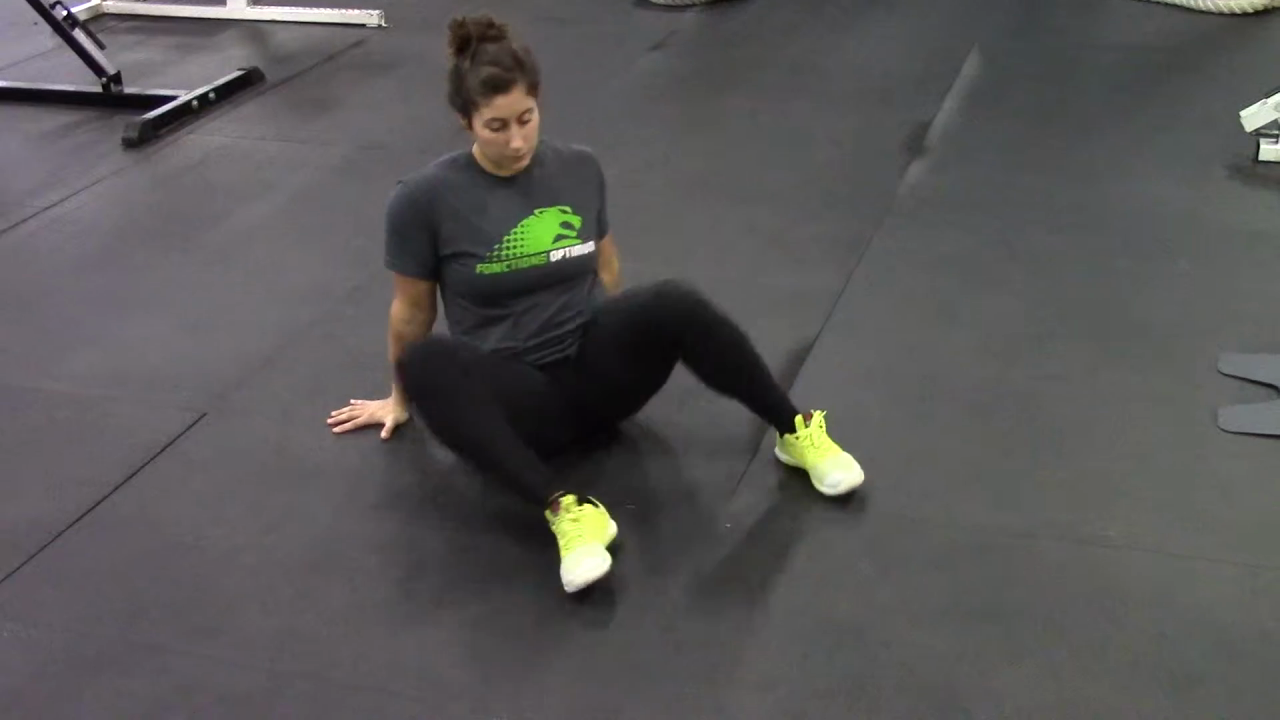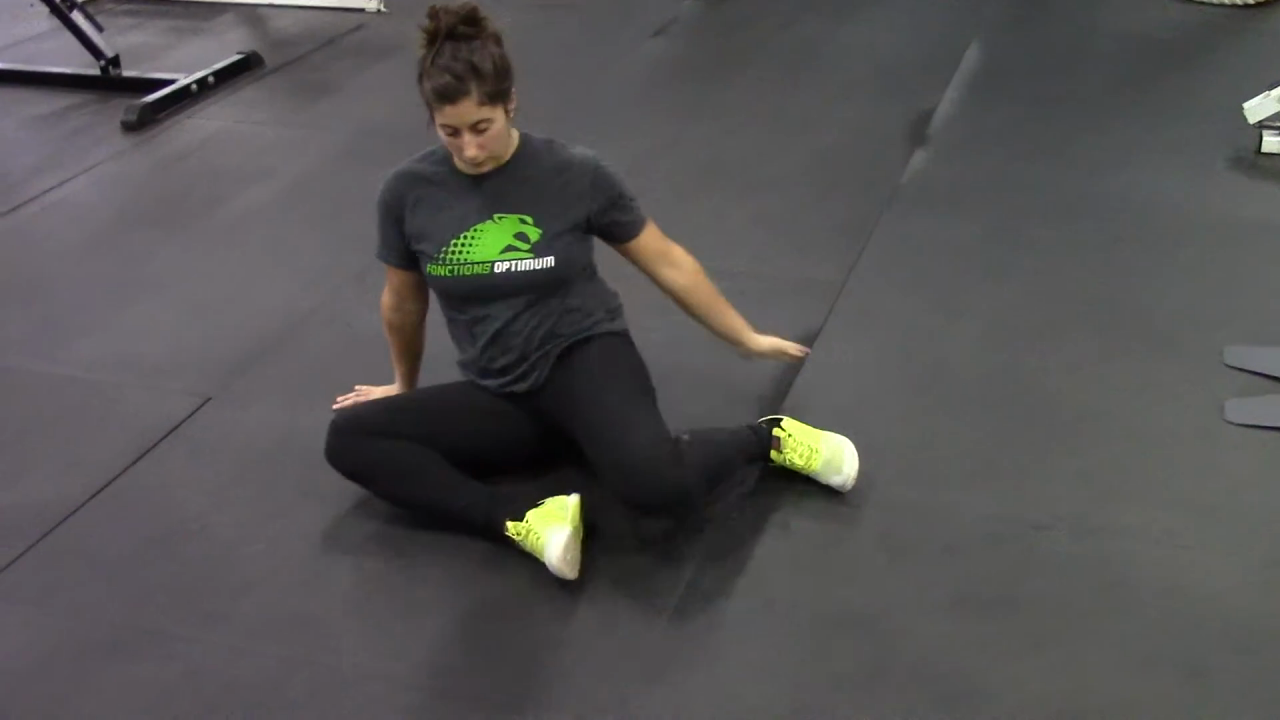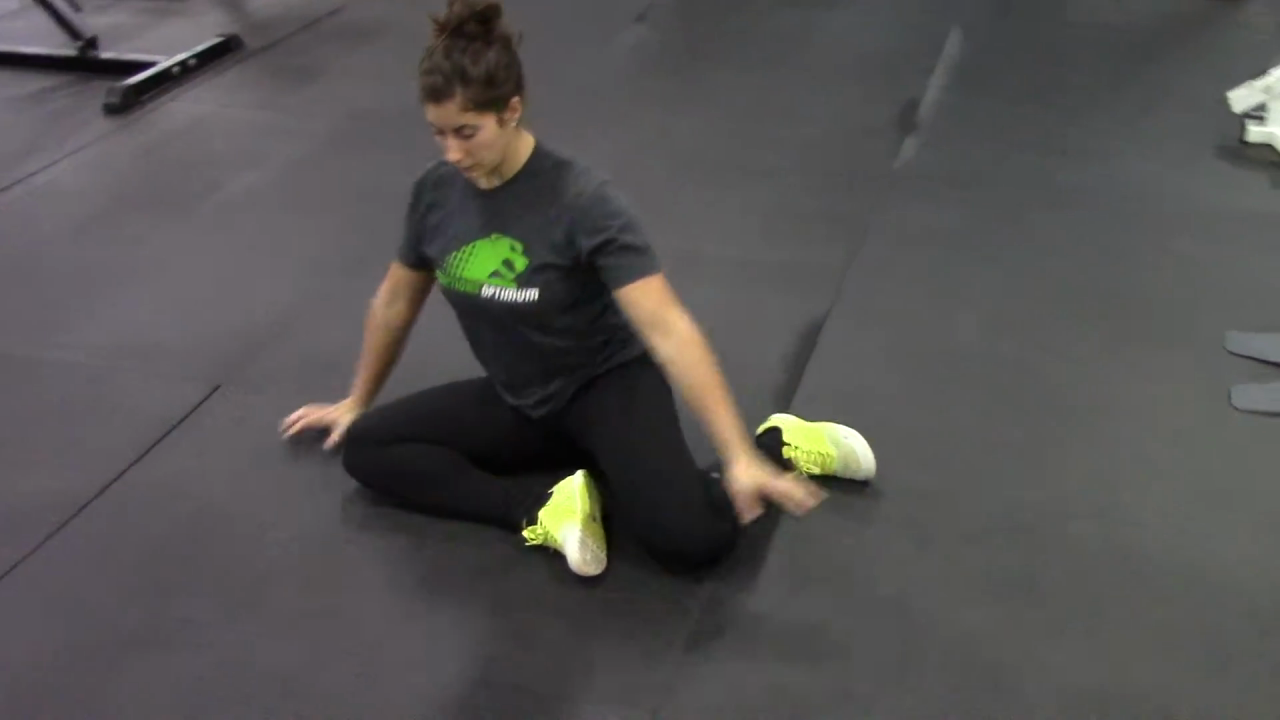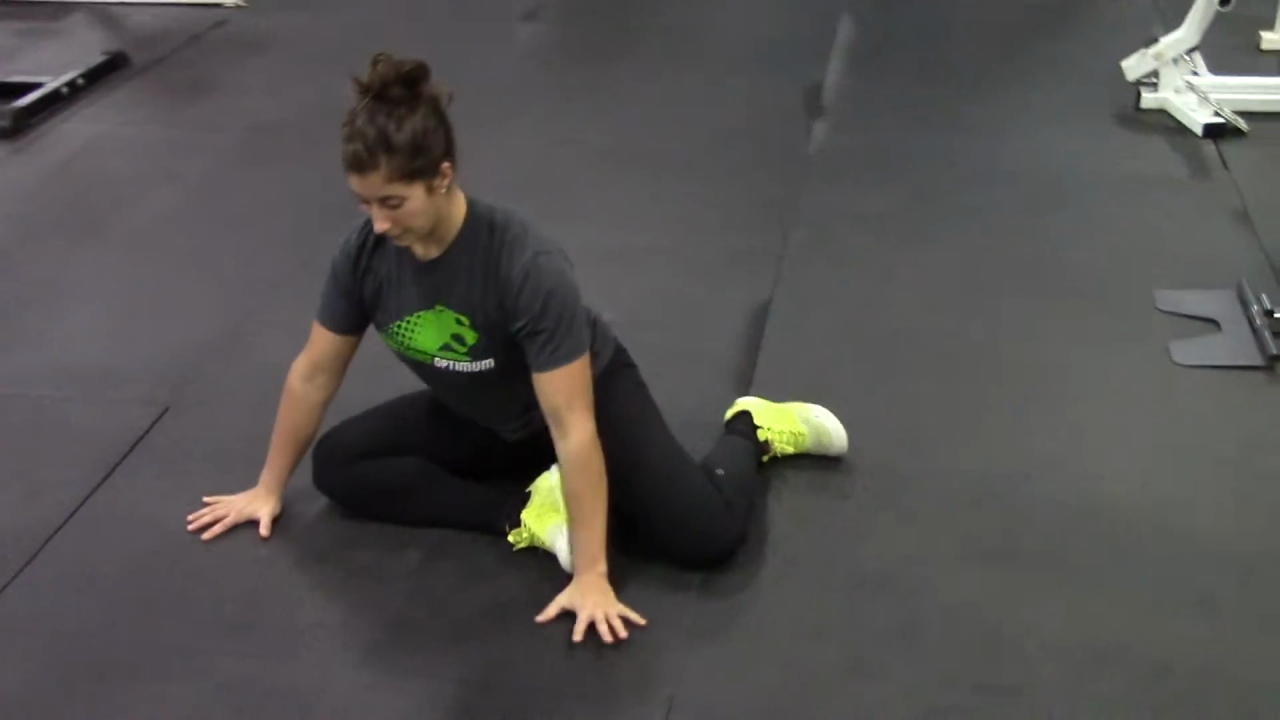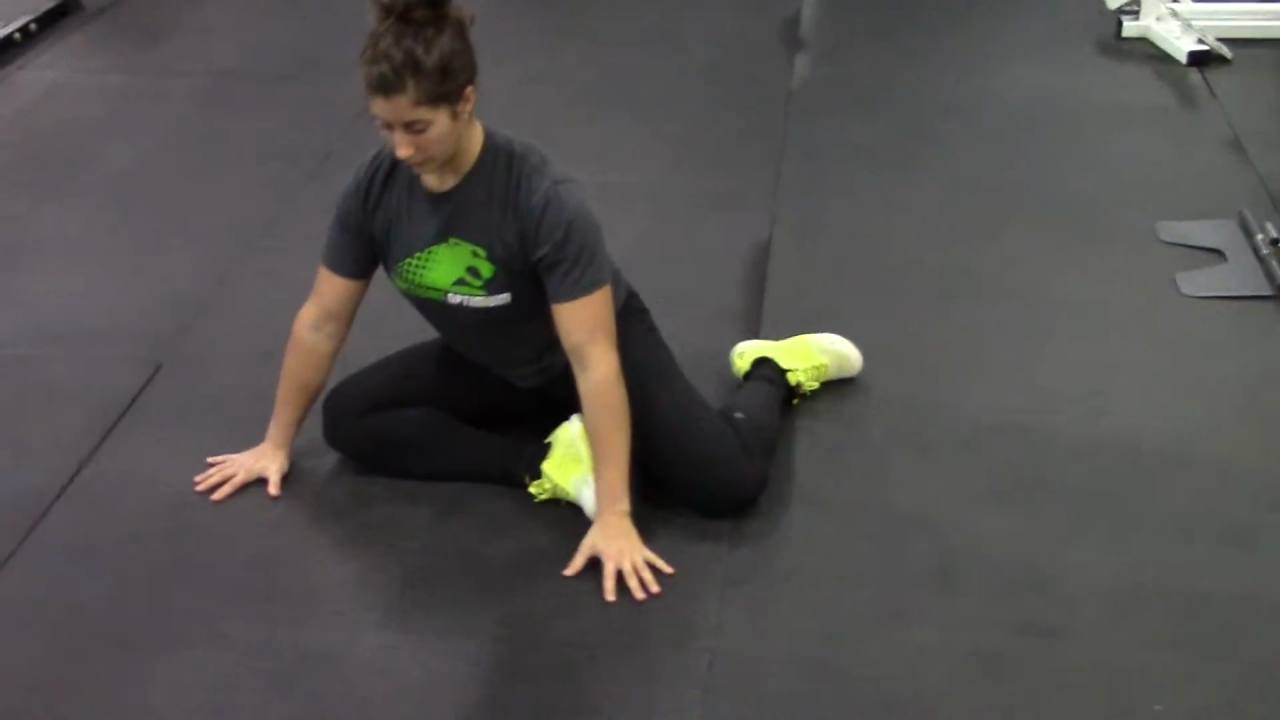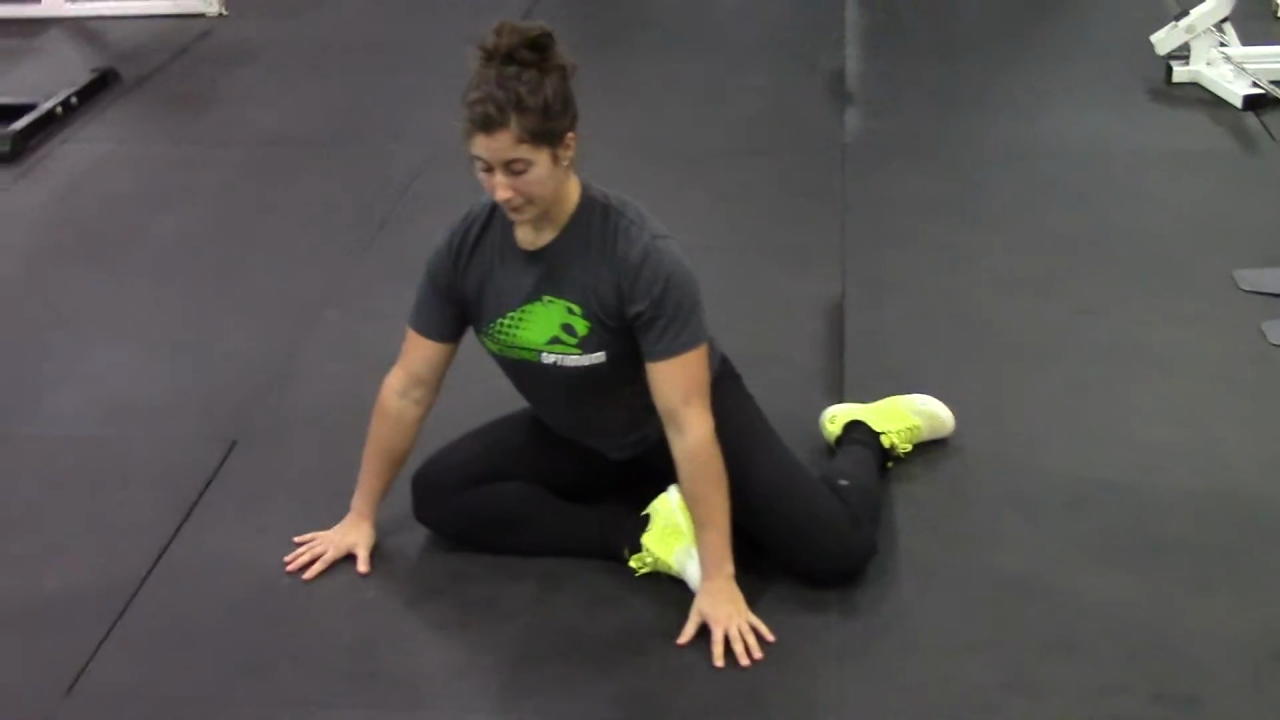
dt=0.5s
person 1, frame 1
left shoulder: (579, 167)
right shoulder: (425, 198)
right elbow: (412, 312)
right wrist: (401, 400)
left hip: (599, 372)
right hip: (518, 399)
left knee: (673, 305)
right knee: (423, 361)
left ankle: (795, 429)
right ankle: (563, 507)
person 1, frame 2
left shoulder: (576, 174)
right shoulder: (408, 190)
left elbow: (666, 262)
right elbow: (402, 300)
left wrist: (748, 339)
right wrist: (404, 384)
left hip: (584, 357)
right hip: (500, 395)
left knee: (654, 483)
right knee: (350, 439)
left ankle: (769, 439)
right ankle: (523, 515)
person 1, frame 3
left shoulder: (581, 203)
right shoulder: (435, 191)
left elbow: (667, 328)
right elbow: (396, 300)
left wrist: (739, 457)
right wrist: (356, 401)
left hip: (605, 382)
right hip: (516, 402)
left knee: (688, 538)
right knee: (365, 449)
left ankle: (774, 446)
right ankle: (544, 507)
person 1, frame 4
left shoulder: (528, 267)
right shoulder: (365, 252)
left elbow: (572, 429)
right elbow: (313, 375)
left wrist: (590, 576)
right wrist: (269, 488)
left hip: (587, 392)
right hip: (478, 419)
left knee: (707, 536)
right knee: (336, 465)
left ankle: (751, 432)
right ankle: (526, 509)
person 1, frame 5
left shoulder: (544, 198)
right shoulder: (375, 187)
left elbow: (594, 363)
right elbow: (322, 322)
left wrist: (614, 517)
right wrist: (276, 443)
left hip: (591, 343)
right hip: (487, 366)
left knee: (727, 483)
right knee: (347, 419)
left ankle: (771, 372)
right ankle: (545, 458)
person 1, frame 6
left shoulder: (641, 256)
right shoulder: (467, 247)
left elbow: (686, 422)
right elbow: (409, 387)
left wrist: (718, 579)
right wrist: (360, 516)
left hip: (683, 415)
right hip: (574, 437)
left knee: (834, 553)
right knee: (436, 495)
left ankle: (865, 434)
right ankle: (645, 532)
